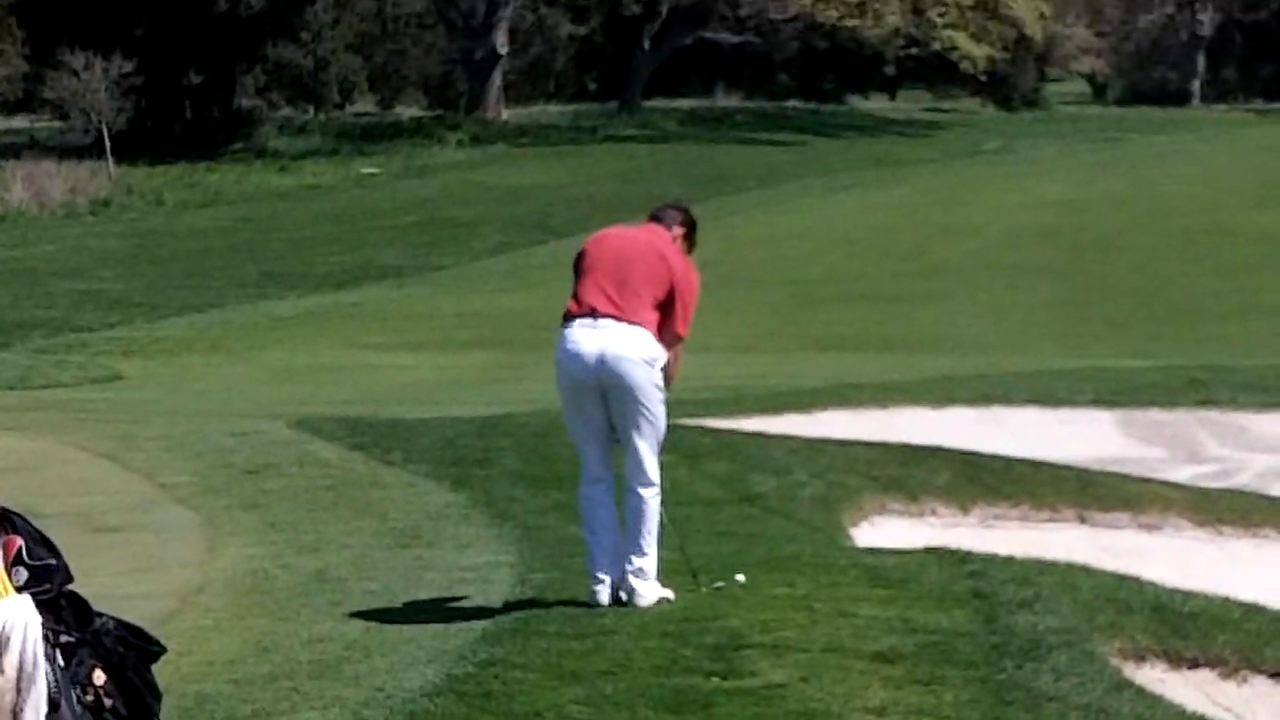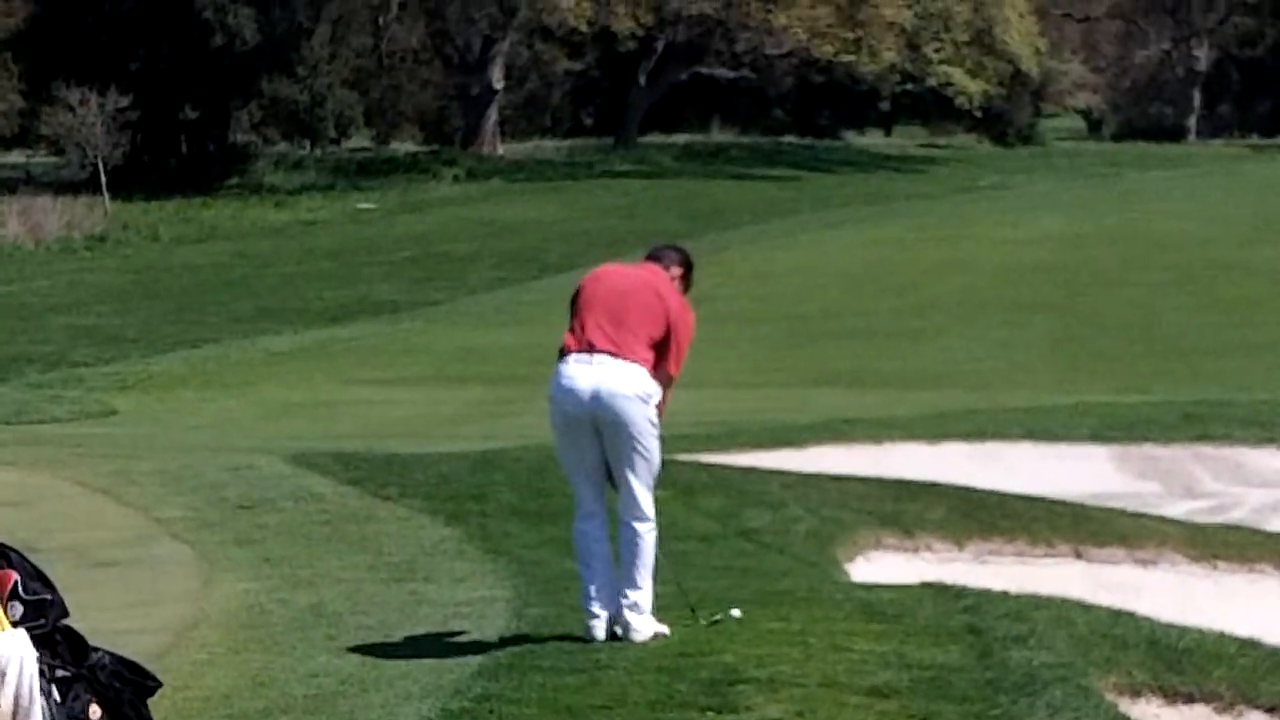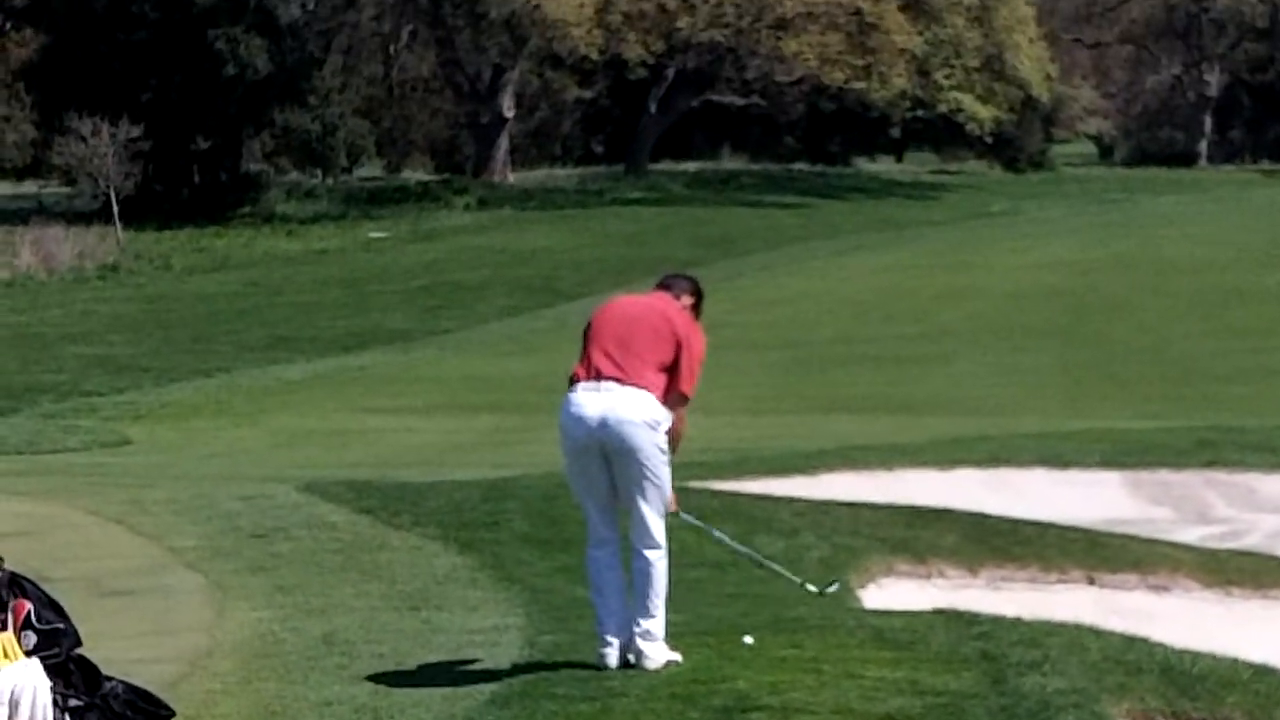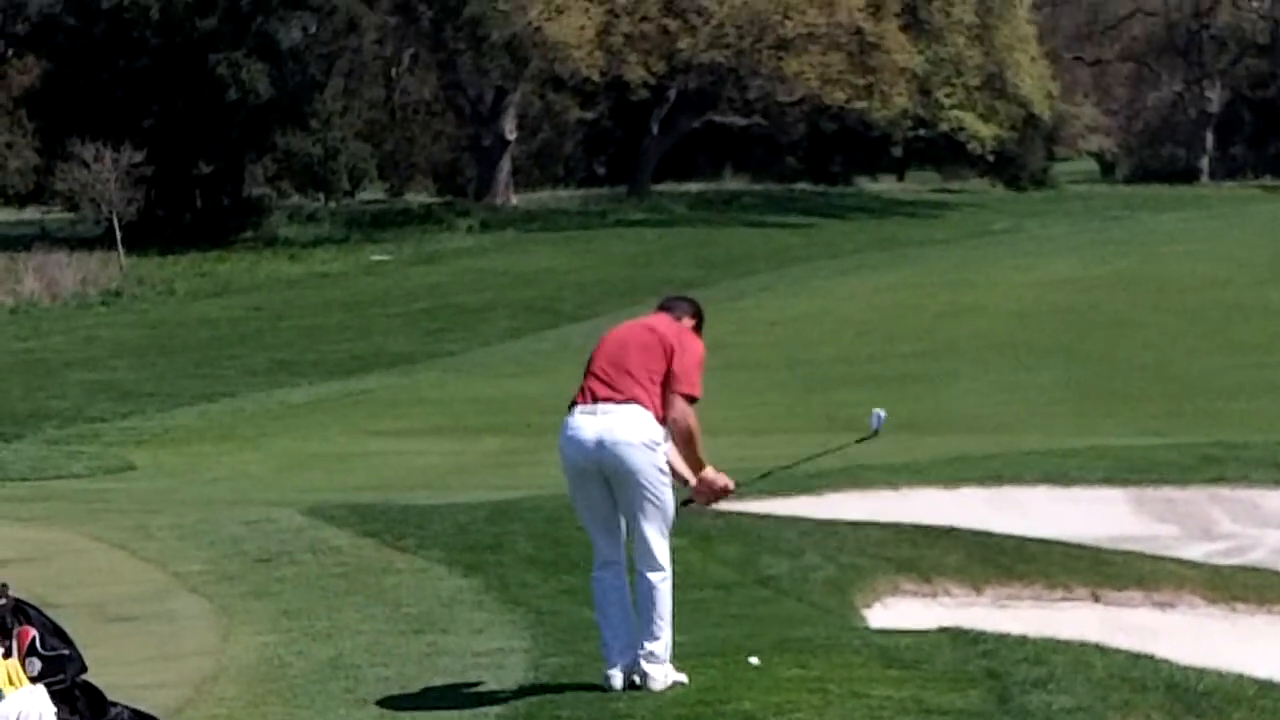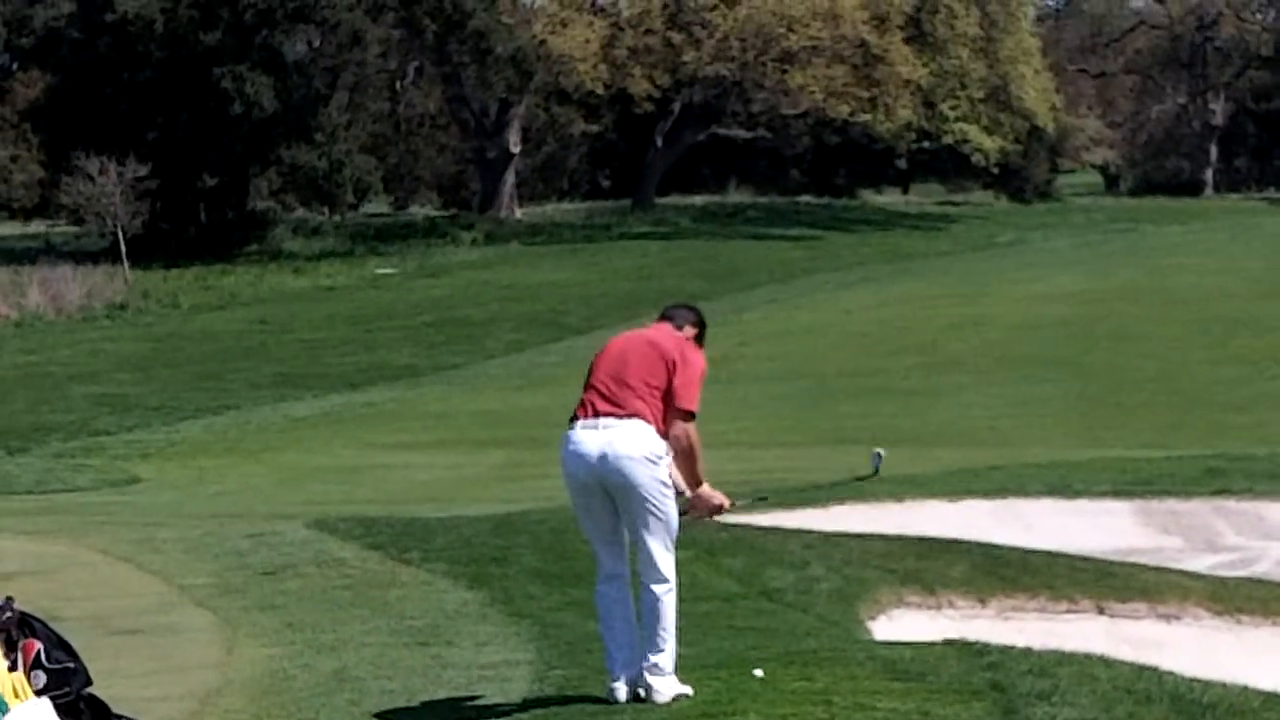
dt=0.2s
person 1, frame 1
left shoulder: (599, 239)
right shoulder: (680, 265)
right elbow: (671, 348)
right wrist: (657, 399)
left hip: (575, 343)
right hip: (631, 347)
left knee: (594, 474)
right knee: (643, 477)
left ankle: (604, 582)
right ankle: (640, 583)
person 1, frame 2
left shoulder: (597, 276)
right shoulder: (677, 305)
right elbow: (662, 385)
right wrist: (647, 436)
left hip: (570, 379)
right hip: (625, 383)
left knee: (588, 509)
right knee: (637, 512)
left ankle: (599, 616)
right ankle: (635, 617)
person 1, frame 3
left shoulder: (609, 307)
right shoulder: (688, 328)
right elbow: (675, 409)
right wrist: (663, 484)
left hip: (578, 406)
right hip: (634, 409)
left knee: (601, 537)
right knee: (649, 539)
left ankle: (612, 644)
right ankle: (649, 645)
person 1, frame 4
left shoulder: (616, 334)
right shoulder: (685, 340)
right elbow: (677, 415)
left wrist: (688, 477)
right wrist: (702, 471)
left hip: (577, 429)
right hip: (629, 429)
left knee: (606, 559)
right knee: (653, 559)
left ankle: (618, 666)
right ankle: (653, 666)
person 1, frame 5
left shoulder: (616, 344)
right shoulder: (686, 352)
right elbow: (679, 432)
left wrist: (688, 490)
right wrist: (698, 487)
left hip: (579, 444)
right hip: (630, 444)
left knee: (611, 572)
right knee: (657, 572)
left ankle: (622, 679)
right ankle: (658, 678)
